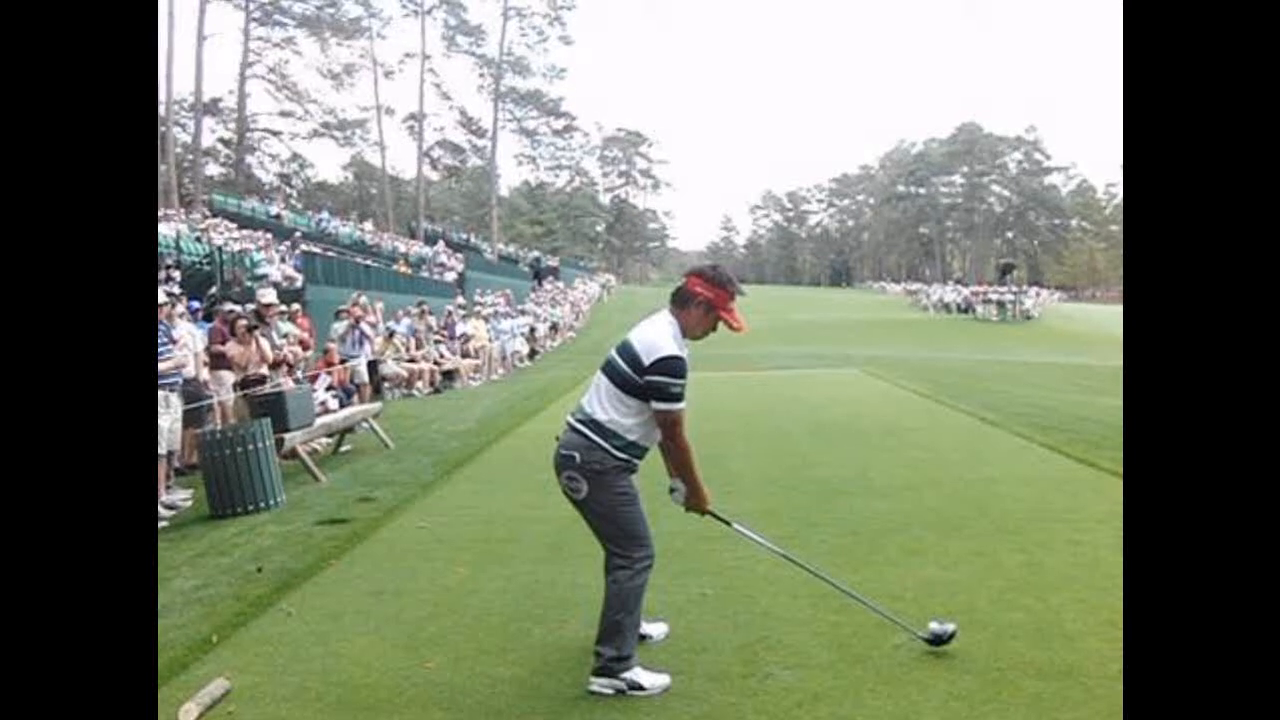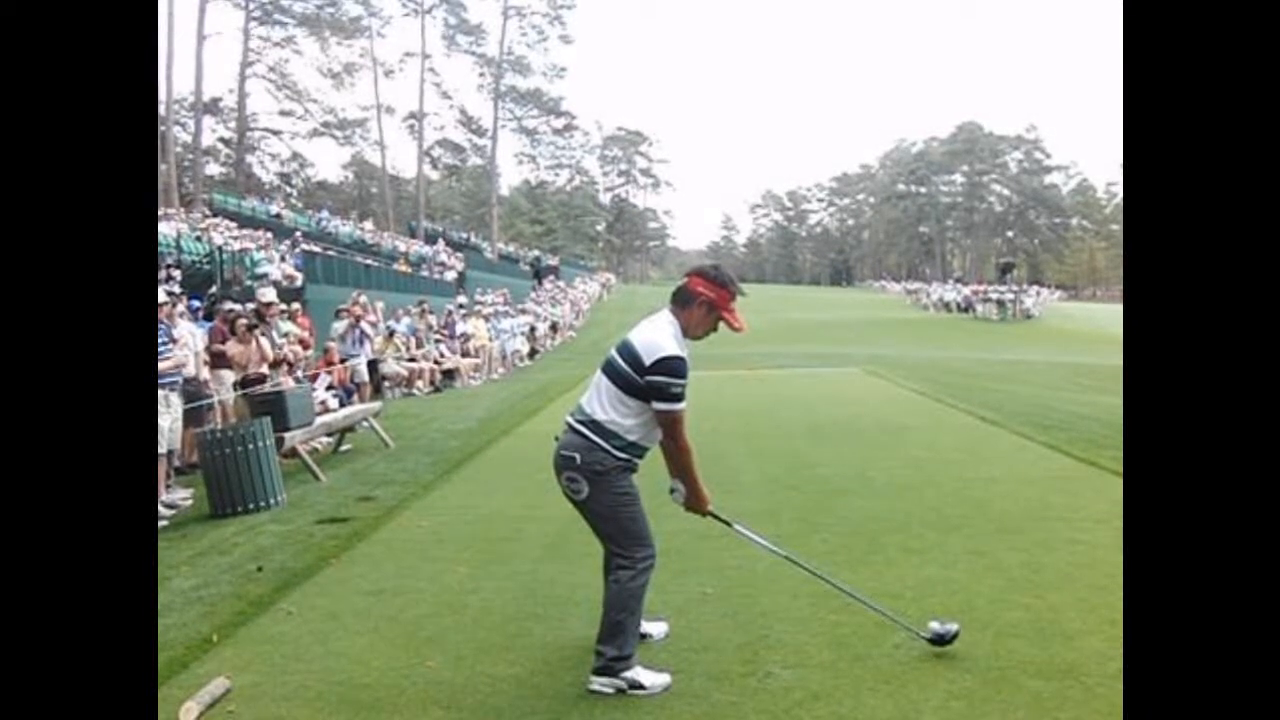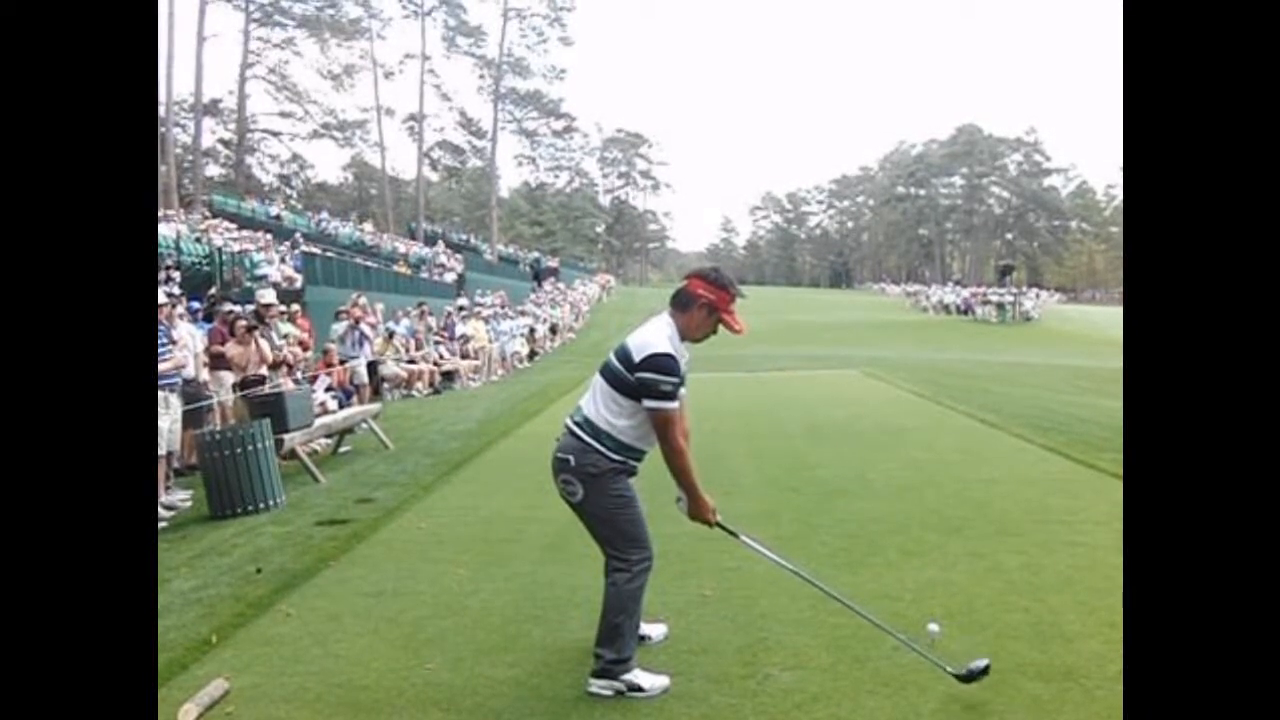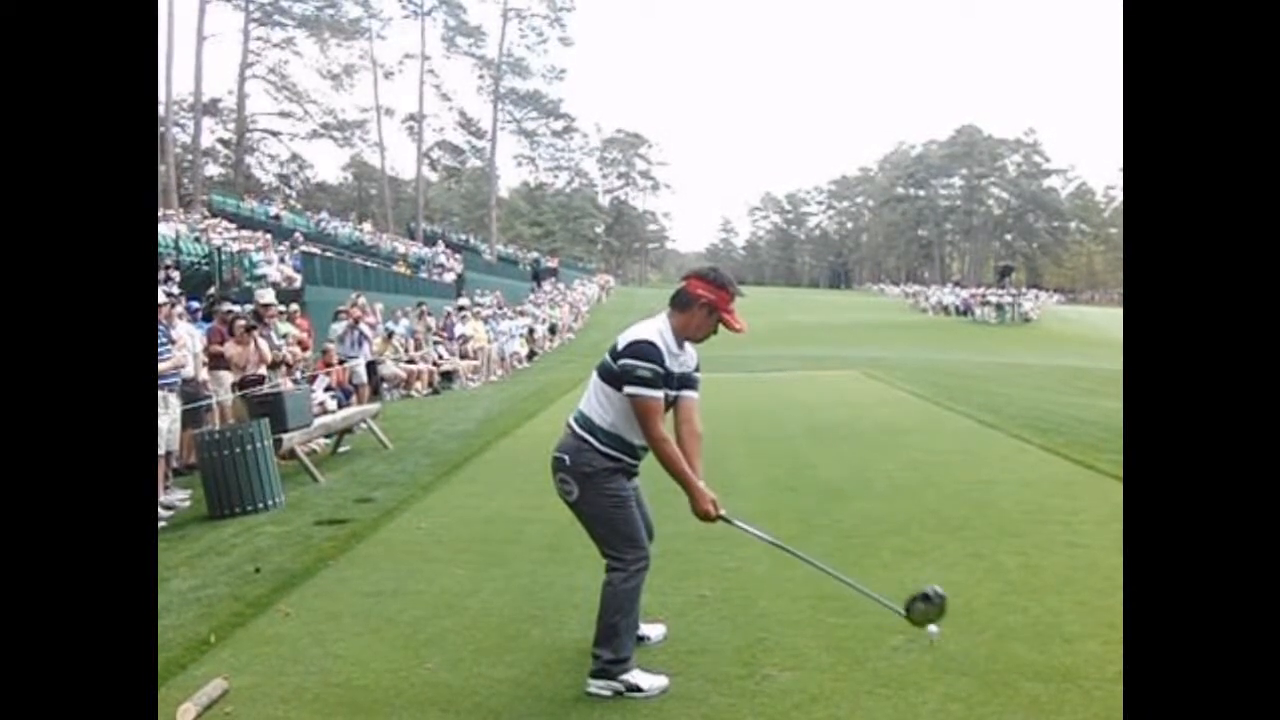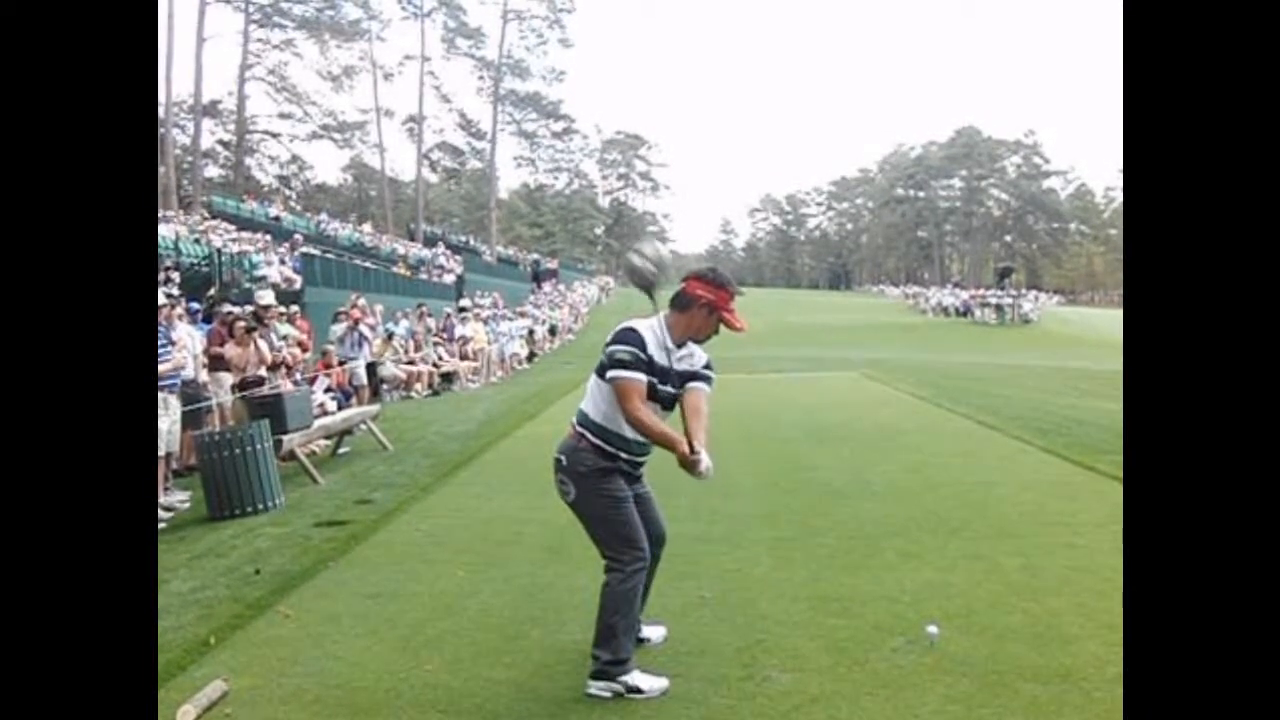
dt=1s
person 1, frame 1
left shoulder: (656, 328)
right shoulder: (667, 354)
left elbow: (662, 425)
right elbow: (674, 434)
left wrist: (675, 477)
right wrist: (696, 491)
left hip: (584, 450)
right hip: (596, 461)
left knee: (625, 548)
right knee: (634, 556)
left ankle: (624, 624)
right ankle: (613, 668)
person 1, frame 2
left shoulder: (657, 329)
right shoulder: (668, 354)
left elbow: (665, 428)
right elbow: (675, 435)
left wrist: (677, 479)
right wrist: (695, 491)
left hip: (584, 451)
right hip: (596, 461)
left knee: (624, 547)
right knee: (636, 555)
left ankle: (624, 624)
right ankle: (613, 667)
person 1, frame 3
left shoulder: (667, 342)
right shoulder: (660, 355)
left elbow: (679, 427)
right elbow: (670, 440)
left wrist: (688, 491)
right wrist: (697, 497)
left hip: (595, 457)
right hip: (591, 464)
left knee: (627, 546)
right knee: (634, 557)
left ankle: (625, 626)
right ankle: (612, 669)
person 1, frame 4
left shoulder: (685, 356)
right shoulder: (645, 346)
left elbow: (688, 424)
right elbow: (655, 433)
left wrist: (699, 484)
right wrist: (693, 490)
left hip: (613, 462)
right hip: (588, 462)
left knee: (639, 539)
right knee: (630, 555)
left ankle: (624, 626)
right ankle: (610, 670)
person 1, frame 5
left shoulder: (696, 360)
right shoulder: (633, 337)
left elbow: (697, 409)
right elbow: (633, 410)
left wrist: (698, 449)
right wrist: (676, 444)
left hip: (624, 465)
right hip: (591, 462)
left knee: (652, 540)
right knee: (630, 556)
left ankle: (627, 626)
right ankle: (610, 671)
person 2, frame 1
left shoulder: (165, 327)
right shoulder: (161, 328)
right wrist: (172, 364)
left hip: (173, 393)
right hip: (161, 396)
left knee: (172, 447)
right knee: (161, 449)
left ankle: (165, 490)
right ankle: (161, 497)
person 2, frame 2
left shoulder: (166, 326)
right shoulder: (161, 328)
left elbow: (176, 346)
left wrist: (179, 352)
right wrist: (172, 363)
left hip: (173, 393)
right hip: (160, 395)
left knee: (172, 447)
right knee: (161, 449)
left ankle: (165, 490)
right ankle: (161, 496)
person 2, frame 3
left shoulder: (165, 328)
right shoulder: (162, 329)
left elbow: (178, 346)
right wrist: (172, 364)
left hip: (172, 394)
right hip: (160, 397)
left knee: (171, 448)
right knee: (161, 450)
left ankle: (165, 491)
right ankle: (161, 497)
person 2, frame 4
left shoulder: (164, 329)
right shoulder: (160, 330)
left elbow: (174, 348)
right wrist: (171, 364)
left hip: (171, 394)
right hip: (160, 397)
left knee: (171, 448)
right knee: (160, 450)
left ankle: (165, 491)
right ankle: (160, 497)
person 2, frame 5
left shoulder: (164, 330)
right shoulder: (161, 331)
left wrist: (176, 352)
right wrist: (171, 365)
left hip: (171, 395)
right hip: (160, 398)
left knee: (170, 449)
right knee: (160, 451)
left ankle: (165, 491)
right ankle: (160, 498)
